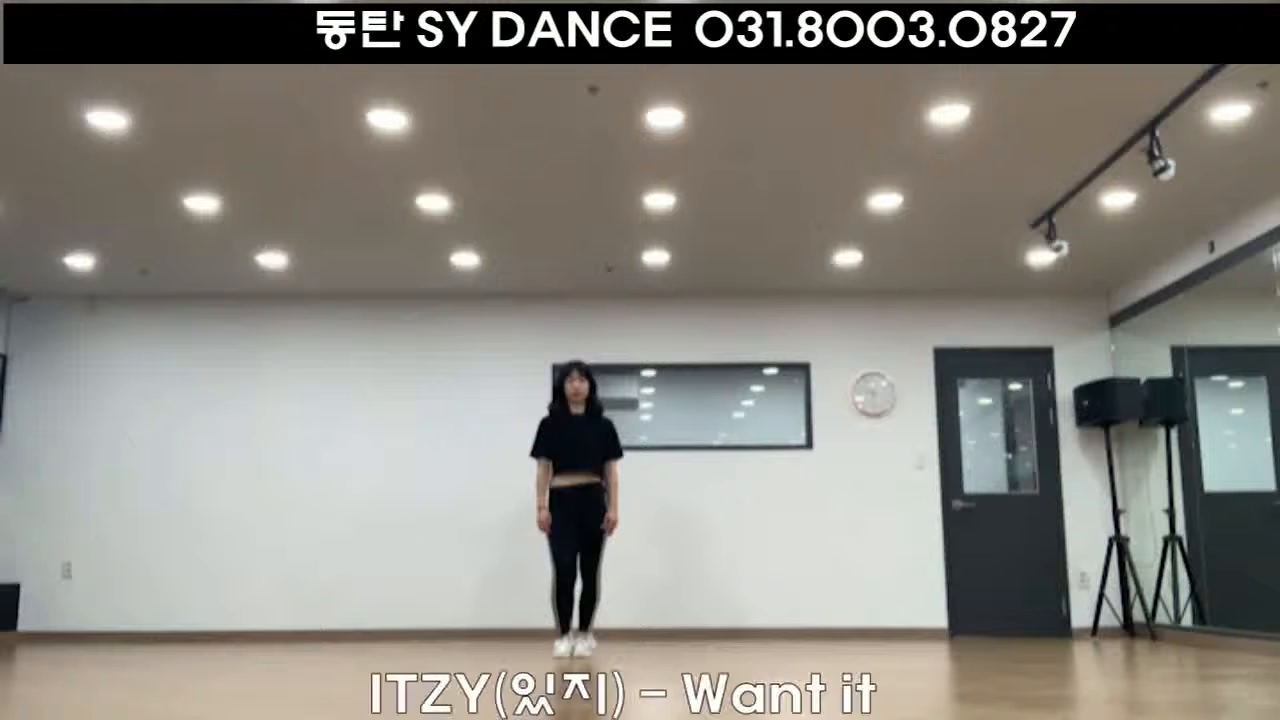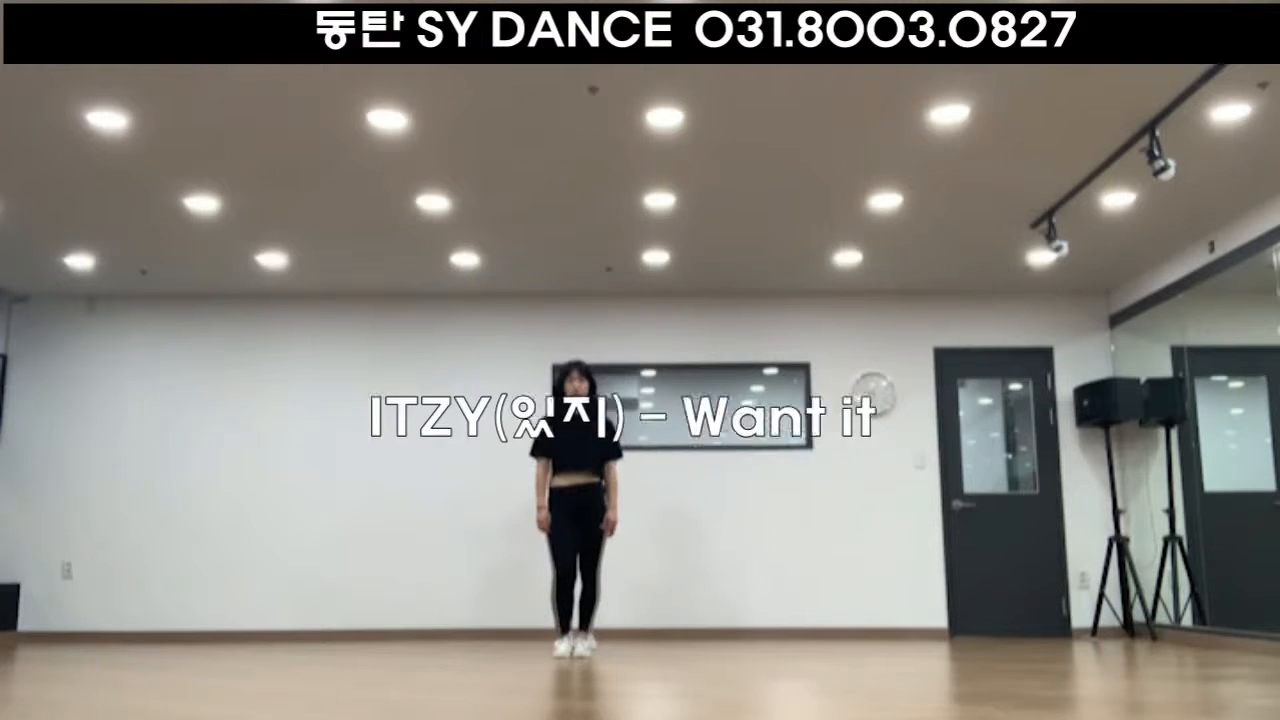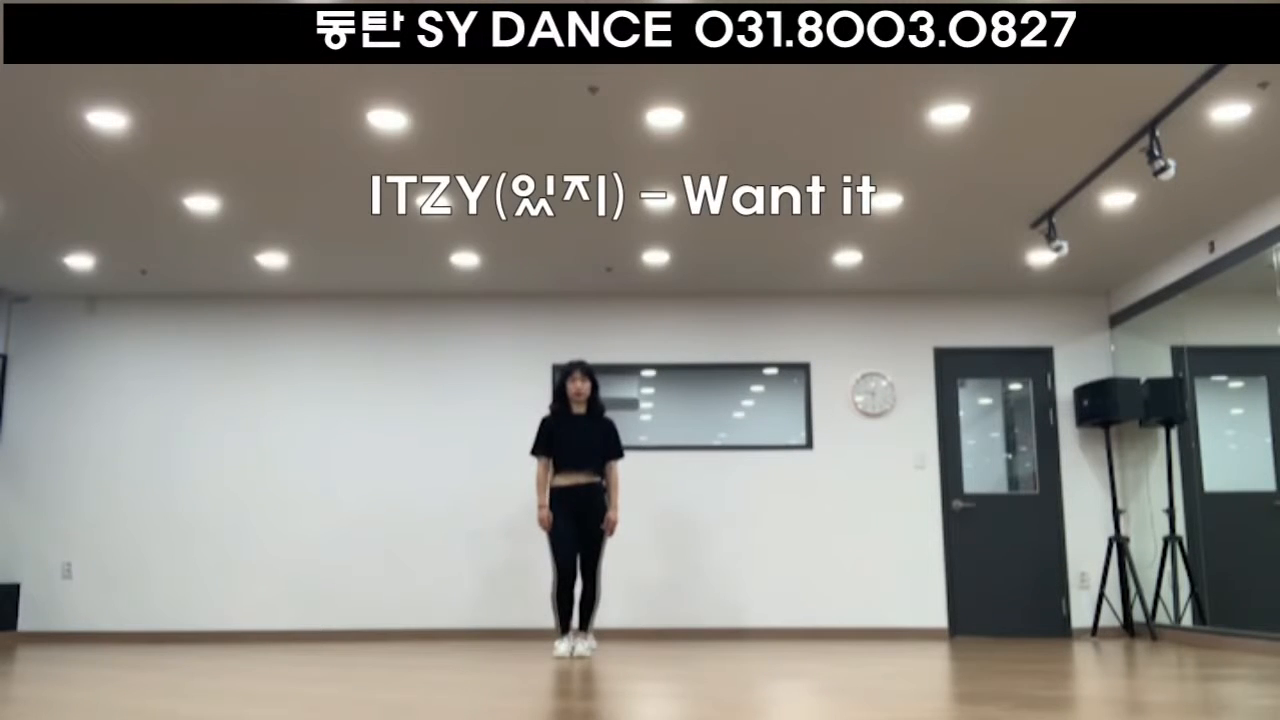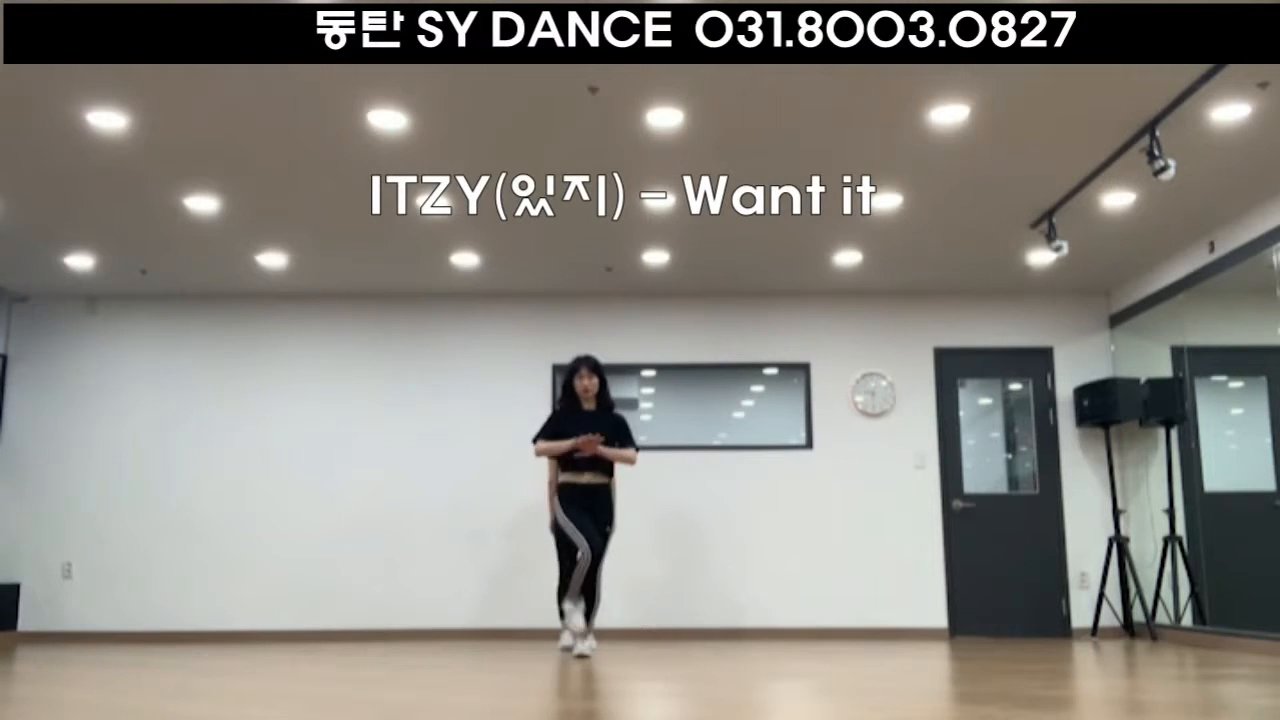
dt=0.5s
person 1, frame 1
left shoulder: (603, 425)
right shoulder: (550, 424)
left elbow: (611, 470)
right elbow: (543, 468)
left wrist: (613, 508)
right wrist: (541, 506)
left hip: (593, 501)
right hip: (561, 501)
left knee: (590, 571)
right knee: (563, 571)
left ankle: (584, 634)
right ankle: (563, 635)
person 1, frame 2
left shoulder: (603, 425)
right shoulder: (550, 424)
left elbow: (610, 470)
right elbow: (542, 468)
left wrist: (613, 508)
right wrist: (541, 506)
left hip: (592, 501)
right hip: (561, 501)
left knee: (589, 571)
right knee: (564, 571)
left ankle: (585, 635)
right ankle: (564, 635)
person 1, frame 3
left shoulder: (604, 425)
right shoulder: (551, 423)
left elbow: (611, 469)
right elbow: (543, 466)
left wrist: (614, 508)
right wrist: (542, 505)
left hip: (593, 500)
right hip: (562, 501)
left knee: (590, 571)
right knee: (564, 571)
left ankle: (584, 634)
right ankle: (564, 635)
person 1, frame 4
left shoulder: (613, 420)
right shoulder: (561, 416)
left elbow: (631, 456)
right elbow: (539, 448)
left wrist: (599, 450)
right wrist: (575, 443)
left hip: (601, 499)
right hip: (569, 496)
left knee: (594, 568)
right knee: (585, 550)
left ankle: (582, 632)
right ankle: (570, 602)
